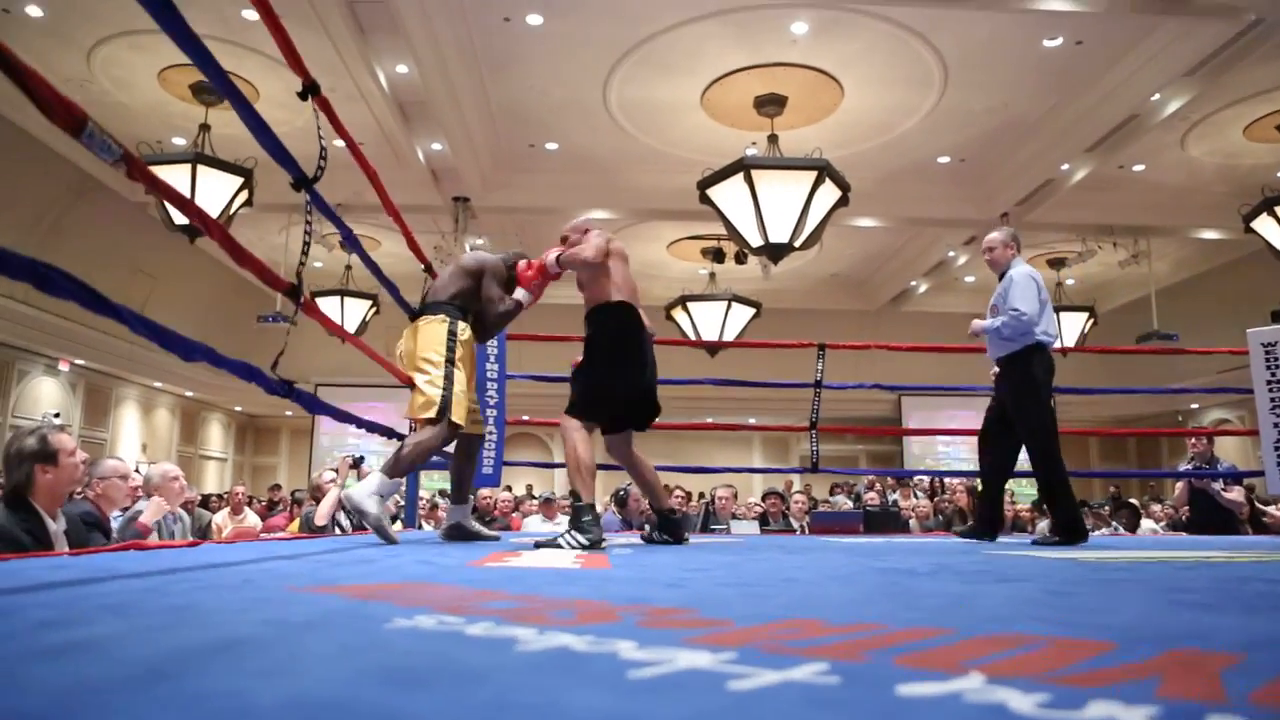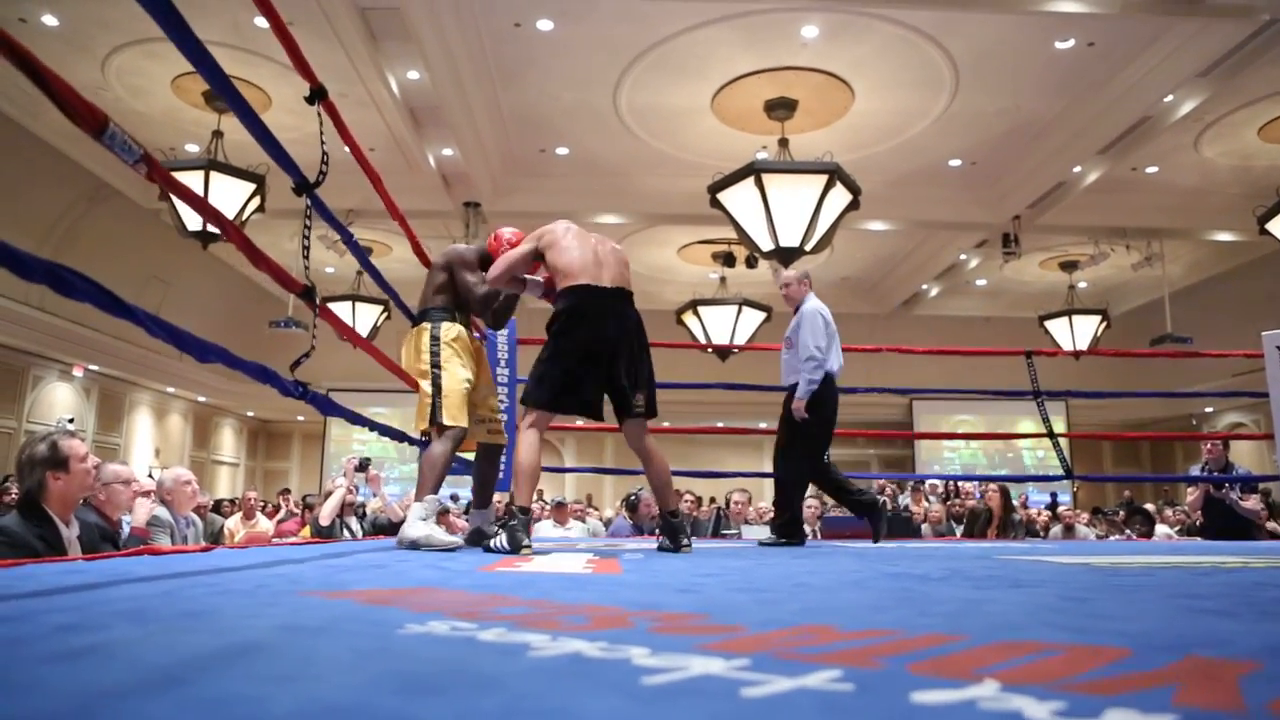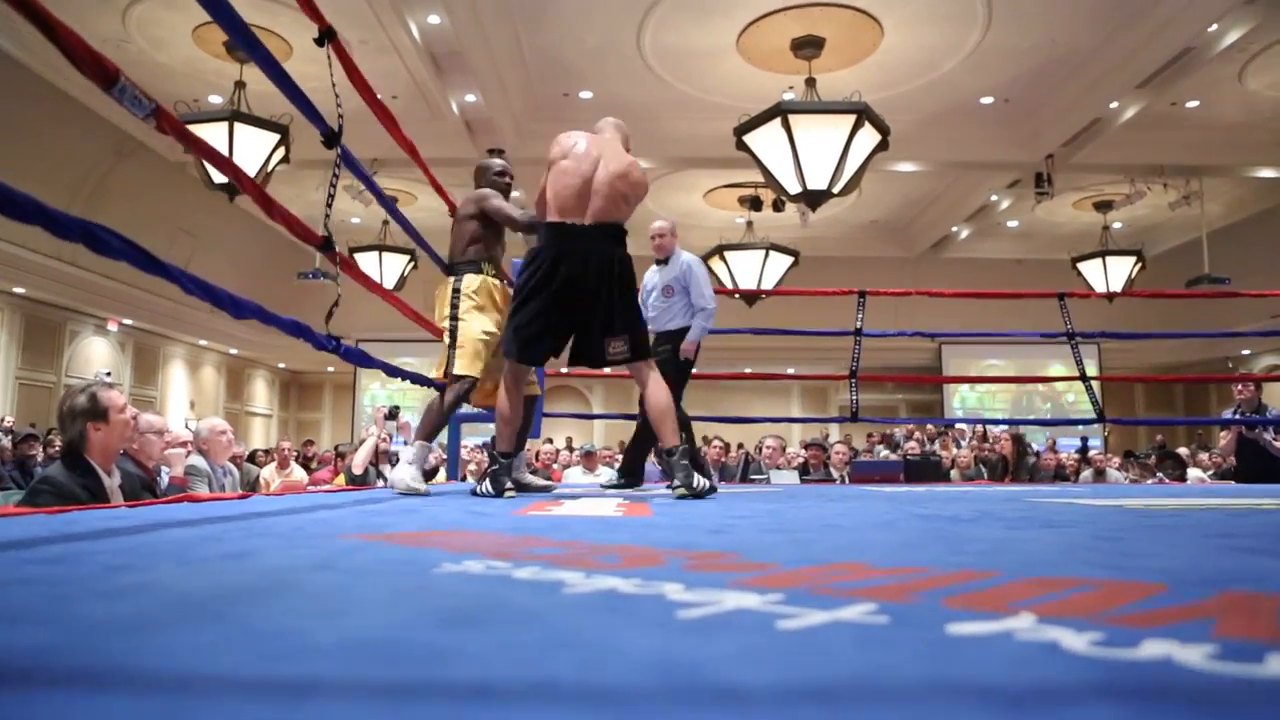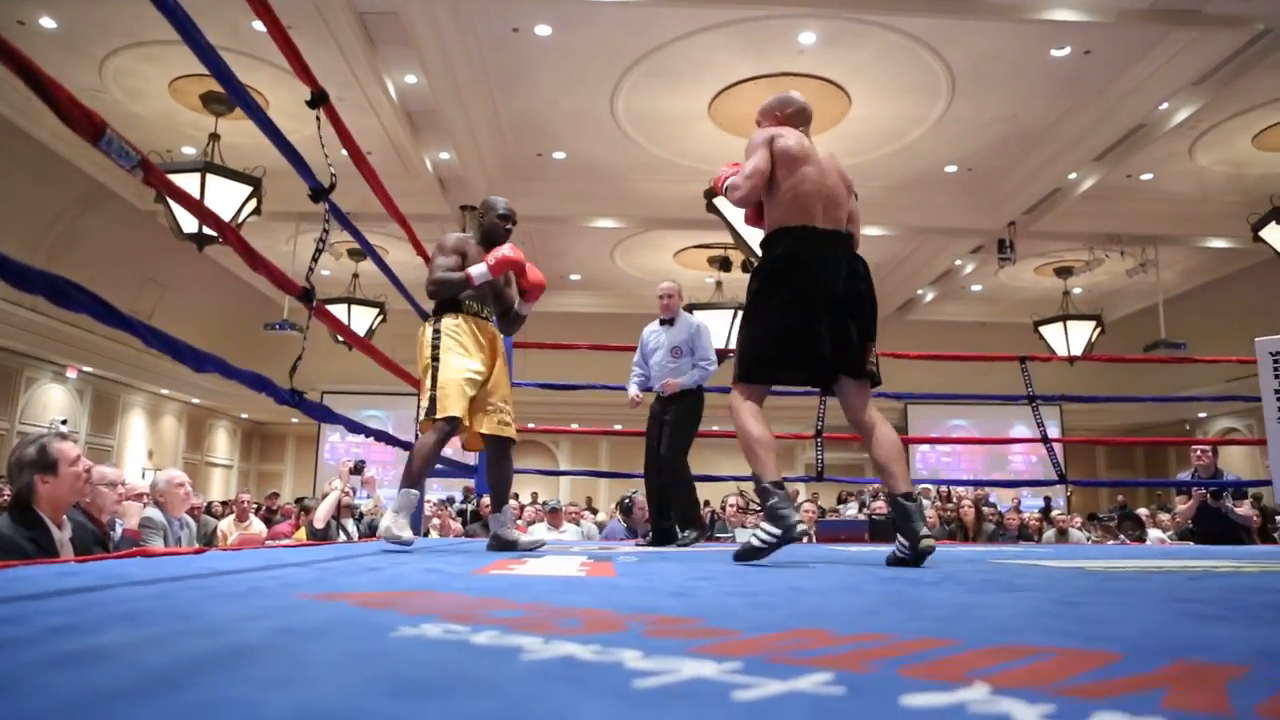
dt=1s
person 1, frame 1
left shoulder: (600, 239)
right shoulder: (611, 266)
left elbow: (586, 259)
right elbow: (646, 327)
left wrist: (552, 260)
left hip: (613, 338)
right hip: (632, 347)
left knee: (573, 425)
right knee: (619, 448)
left ankle: (586, 522)
right ankle: (670, 523)
person 1, frame 2
left shoulder: (551, 232)
right shoulder: (614, 249)
left elbow: (494, 276)
left wrist: (533, 285)
left hip: (579, 323)
right hip: (624, 322)
left knee: (532, 424)
right knee: (639, 437)
left ankle: (518, 527)
right ankle: (675, 529)
person 1, frame 3
left shoulder: (567, 142)
right shoulder: (637, 174)
left elbow: (541, 209)
left hip: (554, 253)
right hip: (606, 258)
left knee: (515, 369)
right knee: (645, 370)
left ankle: (501, 473)
right ankle: (679, 469)
person 1, frame 4
left shoulder: (769, 139)
right shoulder: (836, 169)
left elbow: (746, 193)
left wrist: (726, 181)
left hip: (790, 266)
right hip: (844, 270)
left knee: (746, 395)
right knee: (861, 404)
left ankle: (778, 509)
right ankle: (911, 520)
person 2, frame 1
left shoulder: (473, 269)
right shoulder: (494, 264)
left elbow: (480, 331)
right elbow: (495, 317)
left wrist: (520, 296)
right wrist: (524, 293)
left hip: (443, 336)
right hip: (442, 332)
left knee: (471, 432)
right knee: (443, 425)
left ankle: (459, 520)
right ankle: (370, 492)
person 2, frame 2
left shoulder: (477, 267)
right shoulder: (464, 254)
left elbow: (495, 320)
right elbow: (480, 304)
left hip: (461, 345)
right hip: (440, 339)
left knee: (493, 437)
right knee: (451, 429)
left ankle: (481, 524)
right ankle: (417, 522)
person 2, frame 3
left shoulder: (493, 223)
right shoulder: (483, 197)
right elbow: (524, 222)
left hip: (496, 298)
right hip: (470, 294)
left knee: (526, 390)
right knee: (462, 380)
left ankle: (515, 470)
right ankle: (413, 463)
person 2, frame 4
left shoulder: (504, 271)
right shoulder: (455, 243)
left elbow: (509, 326)
right elbow: (434, 286)
left wrist: (528, 300)
right wrist: (485, 270)
left hip: (490, 343)
right hip: (453, 332)
left knee: (501, 437)
right knee: (445, 422)
left ankle: (502, 529)
right ankle: (399, 514)
person 3, frame 1
left shoulder: (1020, 276)
right shoulder: (1011, 280)
left elbow: (1022, 320)
left wrist: (985, 326)
right wrist: (1002, 364)
left hip: (1026, 370)
right hip: (1017, 371)
left knee: (1042, 447)
right knee: (993, 442)
left ankle: (1069, 527)
right ankle: (986, 521)
person 3, frame 2
left shoulder: (810, 311)
right shoulder: (806, 314)
left elbow: (815, 358)
left wrist: (800, 396)
right wrist: (797, 394)
left hip: (813, 397)
right hip: (816, 398)
left knee: (790, 461)
right knee: (812, 464)
left ankle: (788, 530)
right ankle: (867, 506)
person 3, frame 3
left shoulder: (688, 264)
right shoulder: (650, 274)
left elbow: (706, 305)
right elbow: (642, 312)
left wrist: (692, 339)
left hip: (678, 342)
right hip: (661, 342)
left ankle: (631, 472)
right ankle: (695, 470)
person 3, frame 4
left shoulder: (694, 326)
right shoulder: (648, 332)
left elbow: (708, 365)
right elbow: (639, 368)
left wrist: (681, 382)
right wrist: (634, 389)
left hip: (686, 400)
right hip: (661, 401)
left knee: (672, 459)
right knee: (653, 465)
left ankle: (692, 526)
right ankle: (661, 530)
